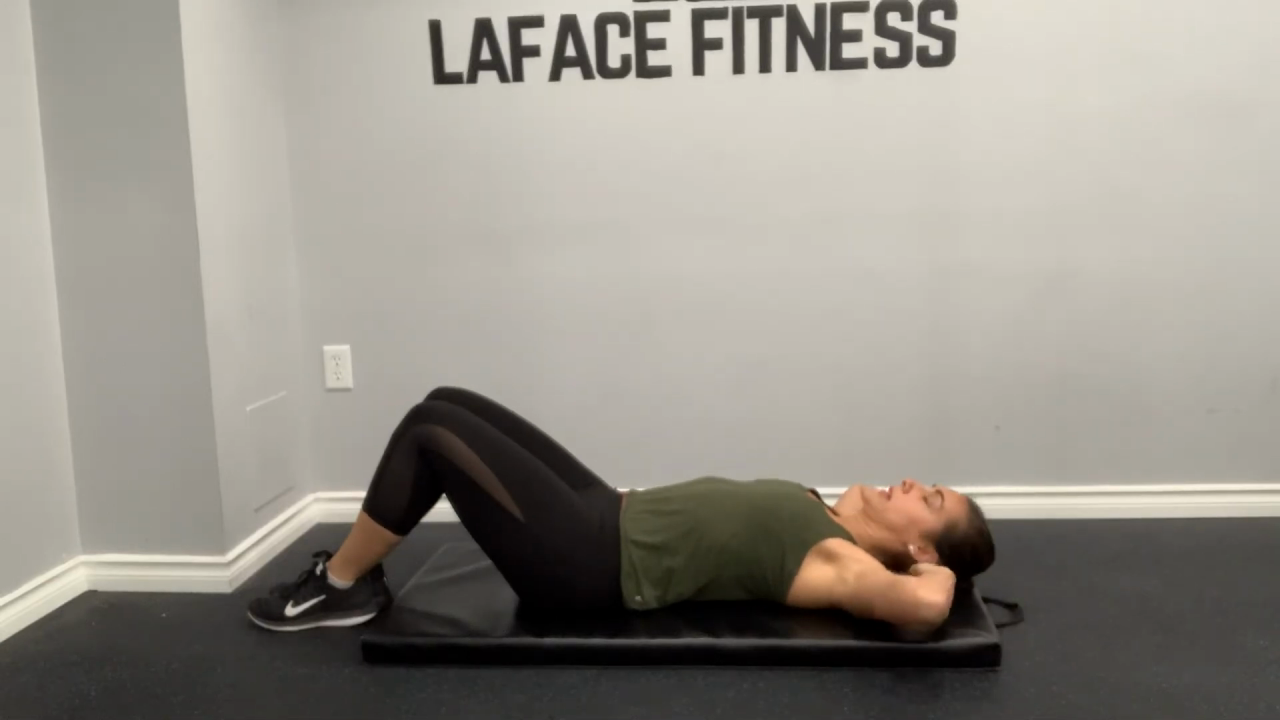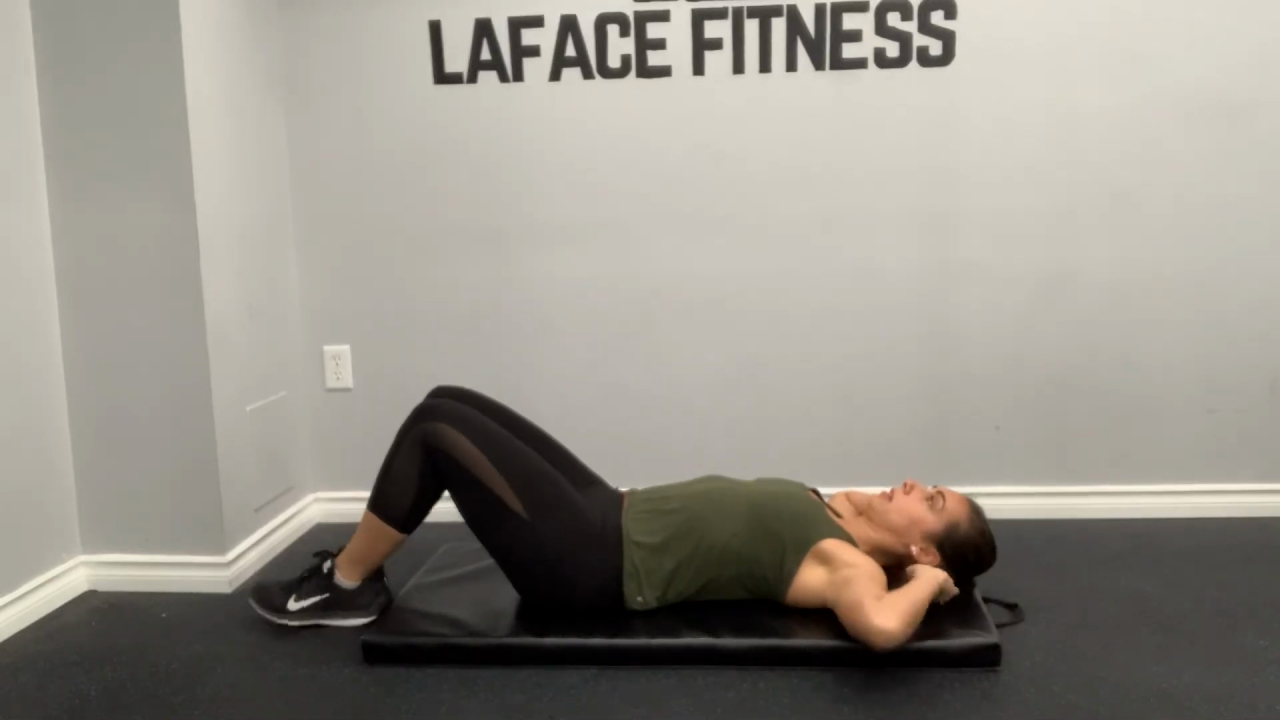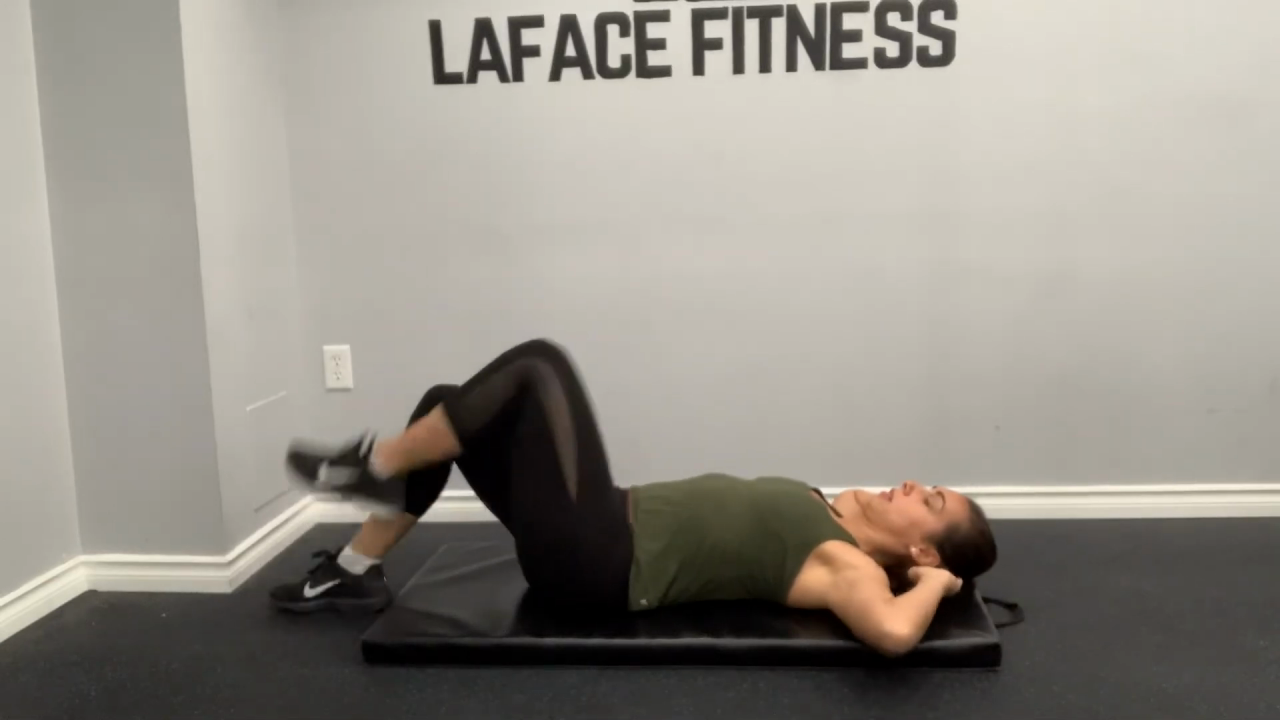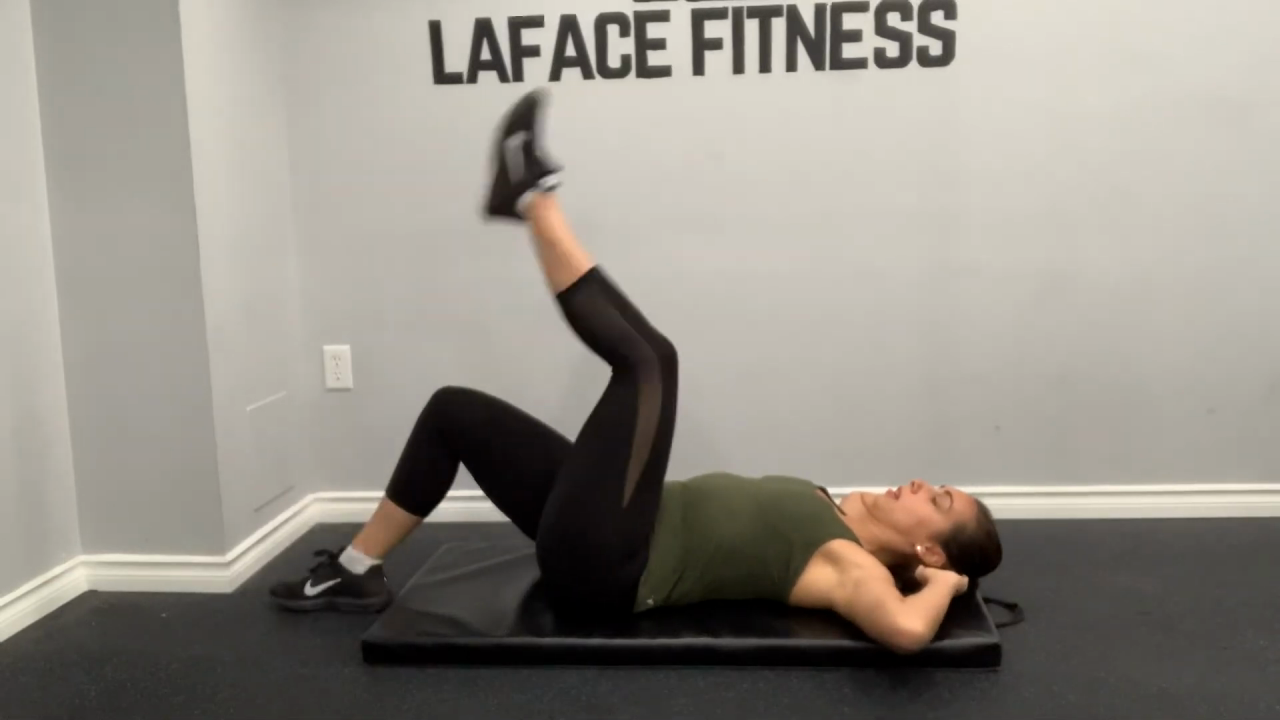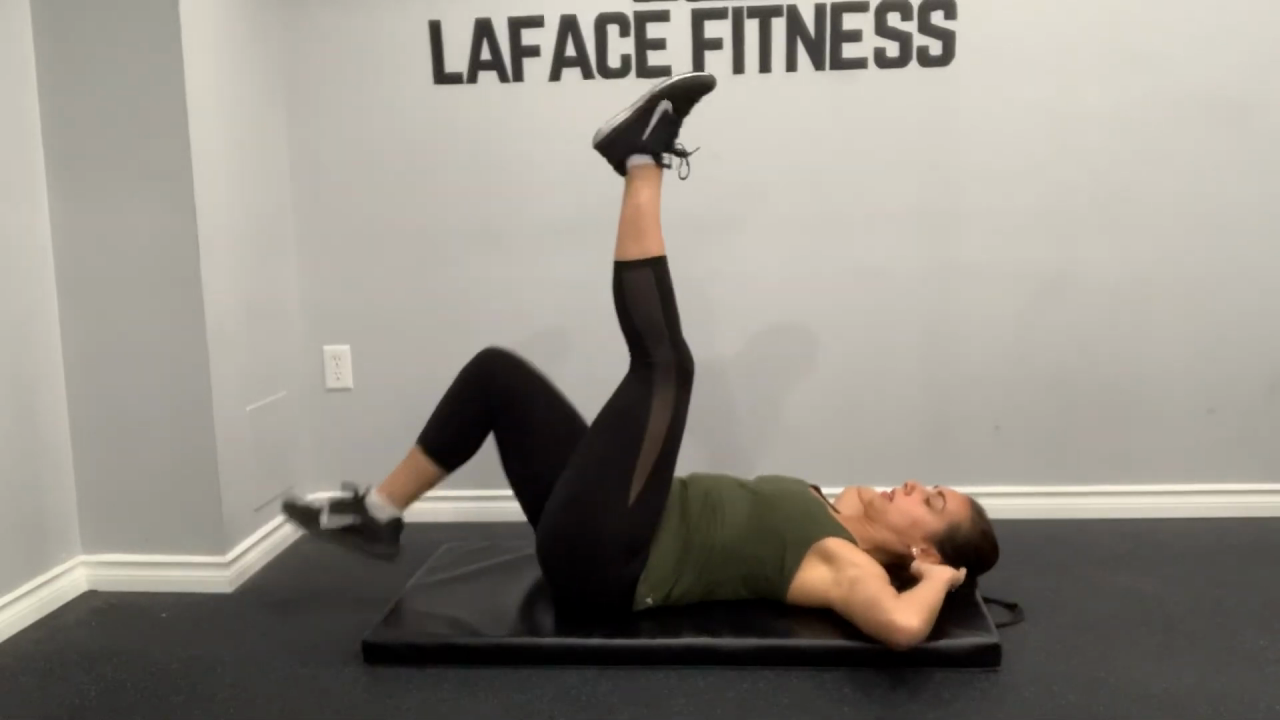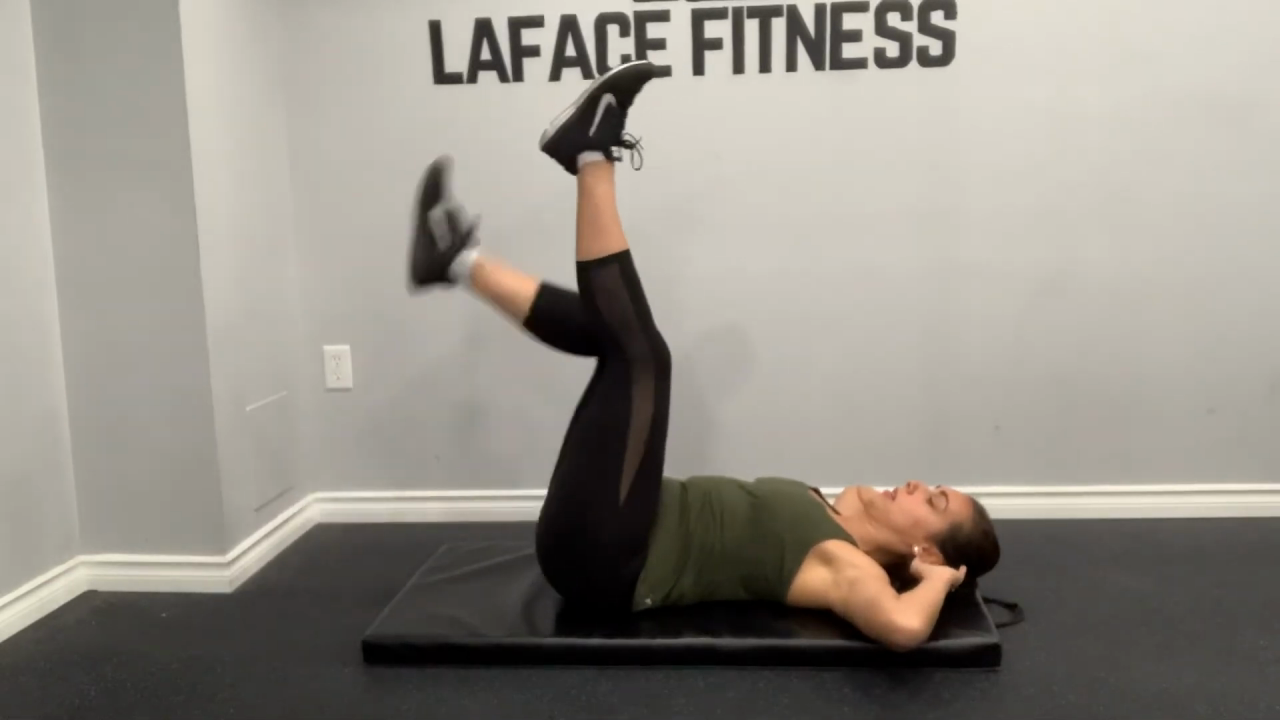
dt=0.3s
person 1, frame 1
left shoulder: (847, 567)
right shoulder: (833, 530)
left elbow: (926, 608)
left wrist: (940, 576)
right wrist: (865, 505)
left hip: (588, 566)
right hip: (609, 519)
left knee: (429, 432)
right knee: (447, 404)
left ankle: (339, 587)
right ankle: (358, 570)
person 1, frame 2
left shoulder: (852, 567)
right shoulder: (838, 526)
left elbow: (884, 626)
left wrist: (927, 584)
right wrist: (858, 502)
left hip: (590, 564)
right hip: (612, 515)
left knee: (436, 431)
right knee: (448, 404)
left ankle: (345, 584)
right ankle: (361, 562)
person 1, frame 3
left shoulder: (853, 570)
right shoulder: (842, 530)
left elbow: (894, 633)
left wrist: (933, 588)
right wrist: (854, 499)
left hip: (594, 566)
right hip: (613, 520)
left knee: (538, 367)
right knee: (450, 403)
left ankle: (373, 470)
right ankle: (358, 567)
person 1, frame 4
left shoulder: (854, 568)
right shoulder: (838, 522)
left elbow: (907, 629)
left wrist: (943, 585)
left hip: (601, 567)
right hip: (598, 543)
left knee: (649, 359)
right knee: (454, 408)
left ankle: (534, 195)
right ankle: (356, 570)
person 1, frame 5
left shoulder: (852, 569)
right shoulder: (837, 526)
left elbow: (903, 626)
left wrist: (938, 583)
left hip: (600, 563)
right hip: (591, 541)
left knee: (663, 360)
right knee: (498, 370)
right ankle: (377, 512)
person 1, frame 6
left shoulder: (852, 568)
right shoulder: (845, 524)
left elbow: (904, 626)
left wrist: (940, 580)
left hip: (599, 560)
right hip: (605, 542)
left knee: (639, 356)
right knee: (625, 342)
left ankle: (592, 156)
right ankle: (458, 259)
